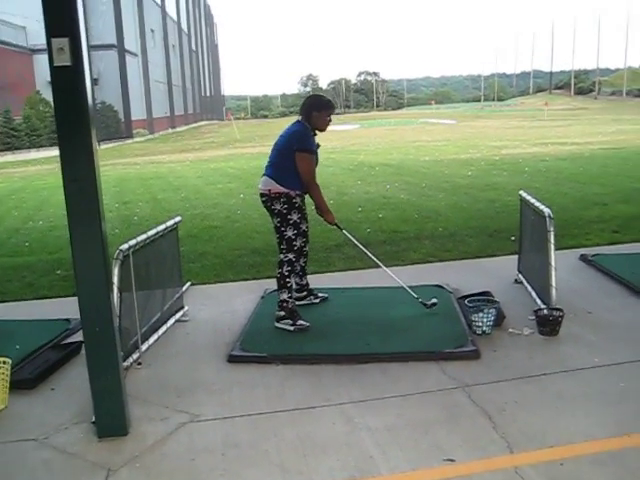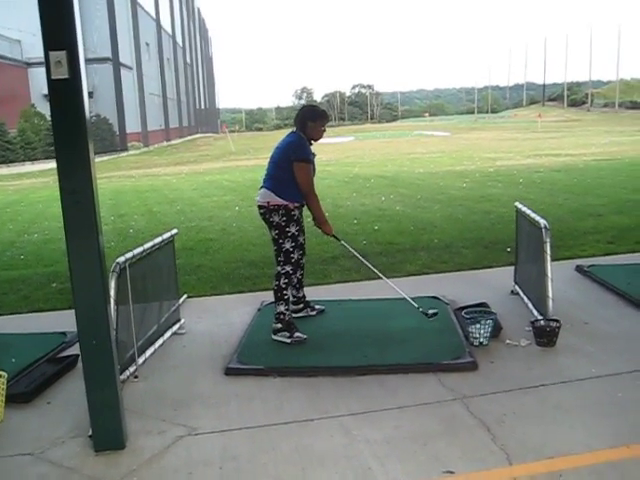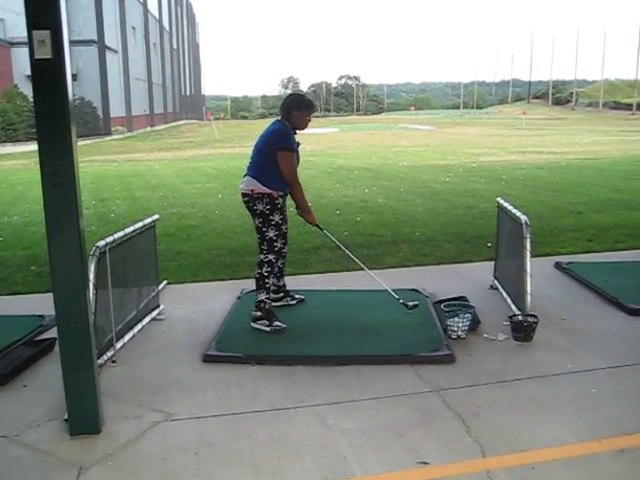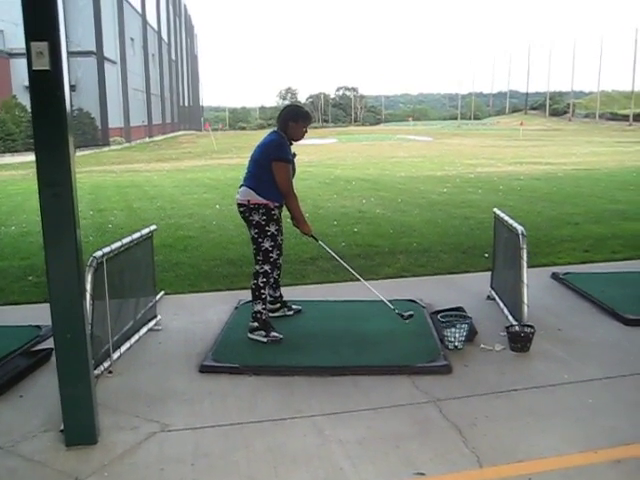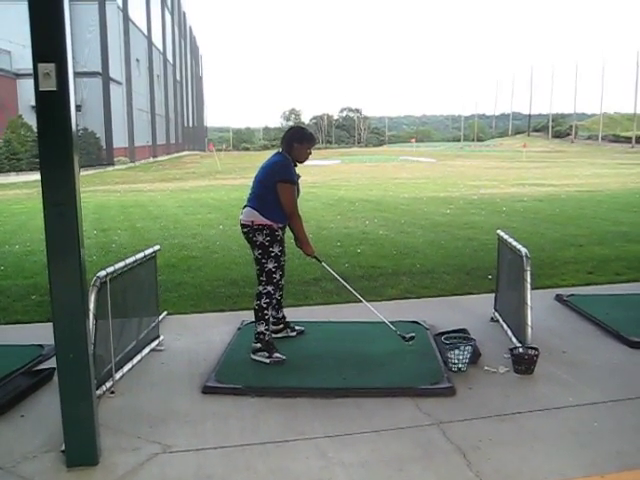
dt=0.5s
person 1, frame 1
left shoulder: (300, 131)
right shoulder: (303, 136)
left elbow: (303, 178)
right elbow: (309, 181)
left wrist: (319, 206)
right wrist: (325, 210)
left hip: (287, 194)
right hip: (279, 195)
left knee: (300, 243)
right knee: (290, 249)
left ankle: (301, 291)
right ankle: (284, 311)
person 1, frame 2
left shoulder: (295, 141)
right shoulder: (299, 146)
left elbow: (300, 188)
right elbow: (308, 191)
left wrist: (315, 217)
right wrist: (323, 221)
left hip: (285, 206)
right hip: (278, 207)
left knee: (297, 255)
right knee: (287, 261)
left ankle: (298, 303)
right ankle: (281, 324)
person 1, frame 3
left shoulder: (281, 130)
right shoulder: (283, 135)
left elbow: (285, 177)
right elbow: (291, 179)
left wrist: (299, 205)
right wrist: (306, 210)
left hip: (269, 194)
right hip: (261, 196)
left knee: (279, 244)
right knee: (269, 249)
left ankle: (278, 292)
right ankle: (261, 312)
person 1, frame 4
left shoulder: (277, 142)
right shoulder: (279, 146)
left elbow: (281, 189)
right elbow: (287, 190)
left wrist: (295, 216)
right wrist: (301, 221)
left hip: (264, 205)
right hip: (257, 206)
left knee: (274, 255)
right knee: (265, 261)
left ankle: (275, 303)
right ankle: (258, 323)
person 1, frame 5
left shoulder: (281, 162)
right shoulder: (283, 167)
left elbow: (285, 210)
right elbow: (292, 212)
left wrist: (297, 237)
right wrist: (305, 242)
left hip: (267, 226)
right hip: (261, 227)
left knee: (277, 276)
right knee: (268, 281)
left ankle: (278, 324)
right ankle: (260, 343)
